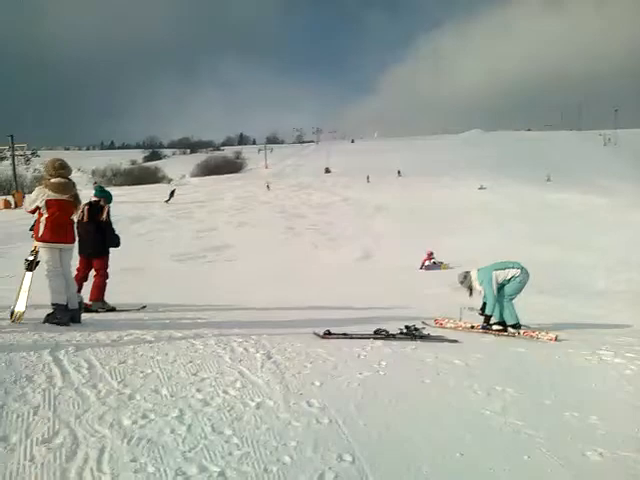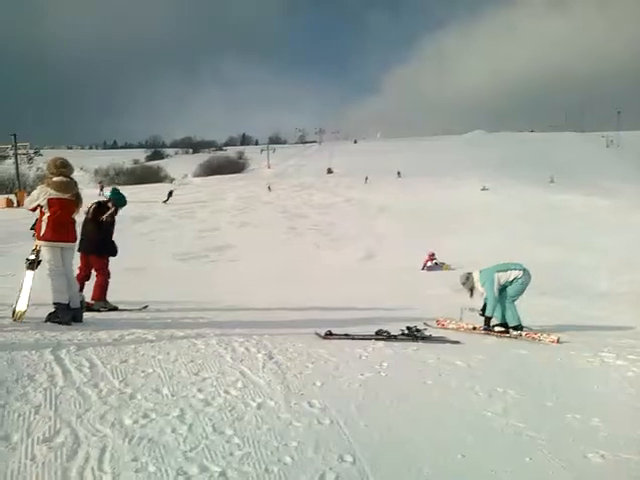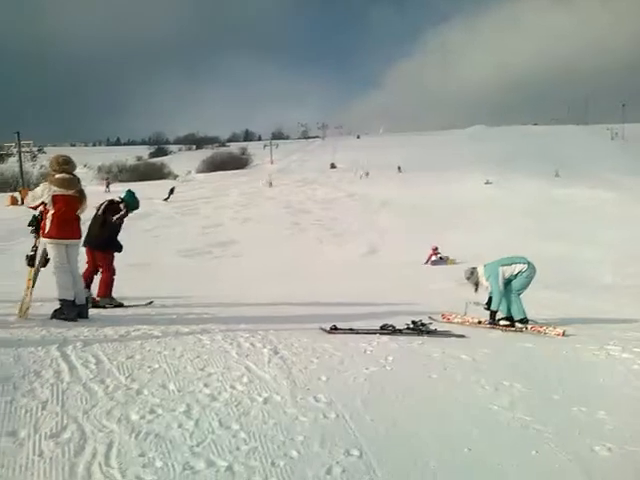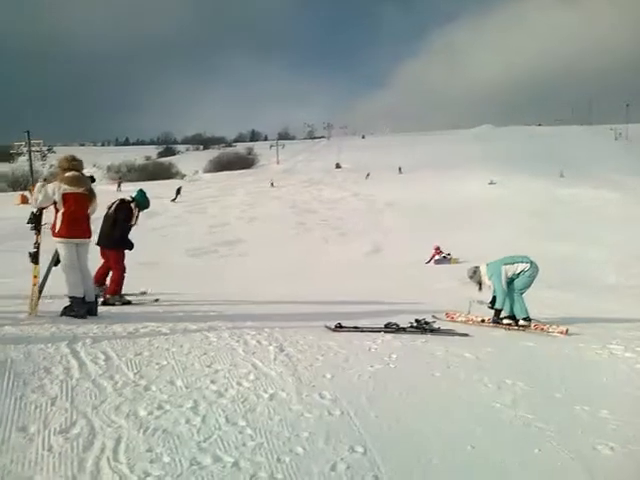
dt=0.2s
person 1, frame 1
left shoulder: (43, 191)
right shoulder: (73, 192)
left elbow: (28, 207)
left hip: (48, 238)
right hip: (67, 239)
left knee: (53, 273)
right knee: (66, 273)
left ankle: (60, 312)
right ankle: (73, 309)
person 1, frame 2
left shoulder: (44, 190)
right shoulder: (75, 191)
left elbow: (29, 204)
left hip: (49, 237)
right hip: (69, 237)
left knee: (55, 272)
right knee: (68, 272)
left ankle: (62, 310)
right ankle: (75, 308)
person 1, frame 3
left shoulder: (48, 187)
right shoulder: (78, 189)
left elbow: (29, 202)
left hip: (54, 234)
right hip: (73, 234)
left knee: (60, 269)
right knee: (73, 268)
left ankle: (67, 307)
right ankle: (80, 305)
person 1, frame 4
left shoulder: (57, 186)
right shoulder: (88, 188)
left elbow: (37, 202)
right elbow: (91, 209)
left wrist: (40, 185)
left hip: (65, 232)
right hip: (83, 233)
left knee: (70, 267)
right knee: (82, 267)
left ankle: (77, 305)
right ankle: (90, 302)
